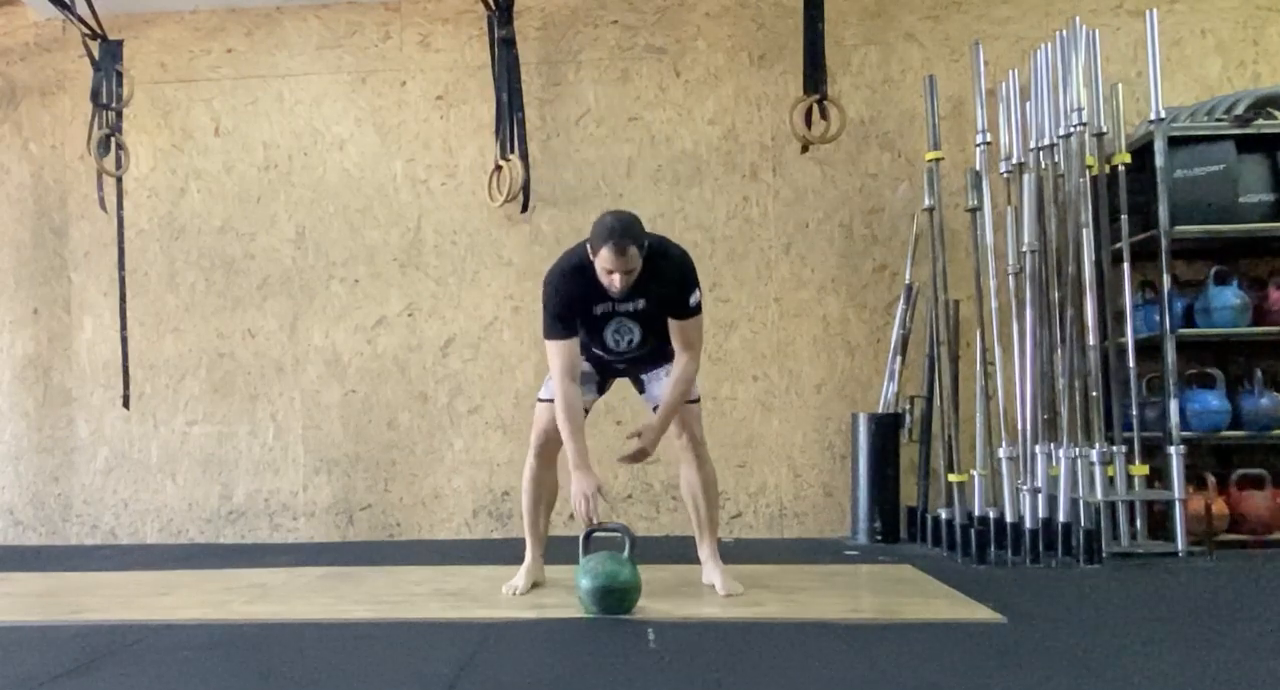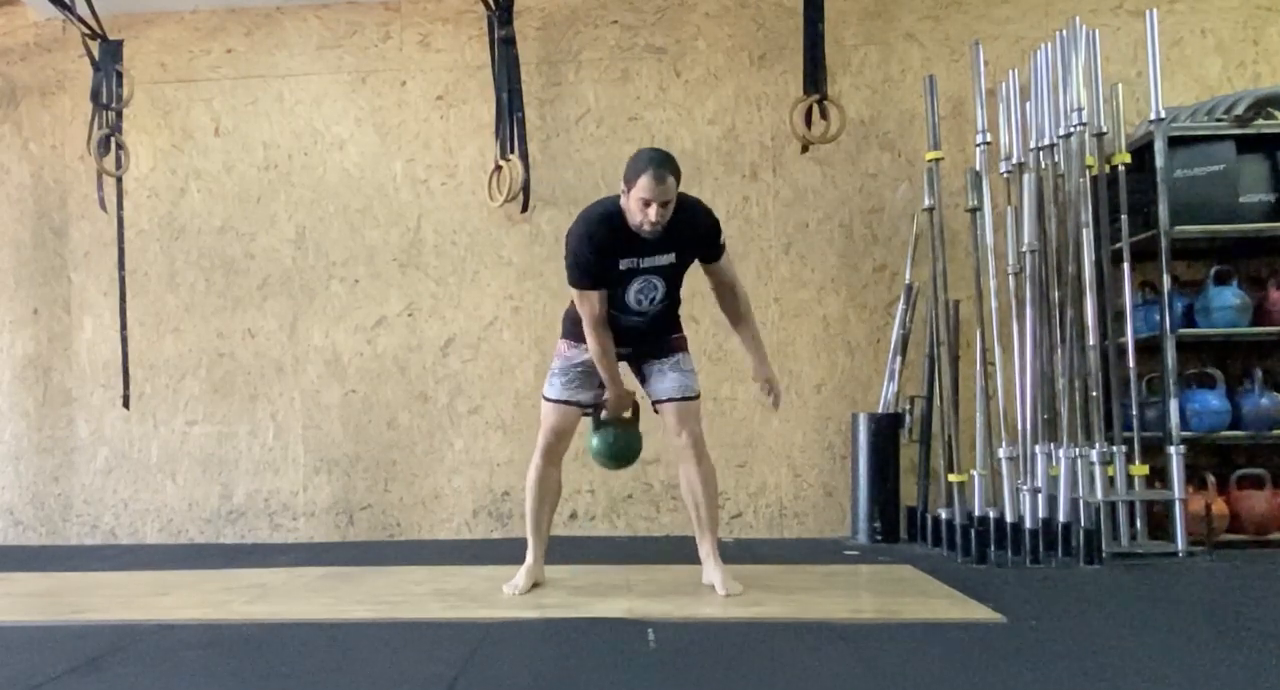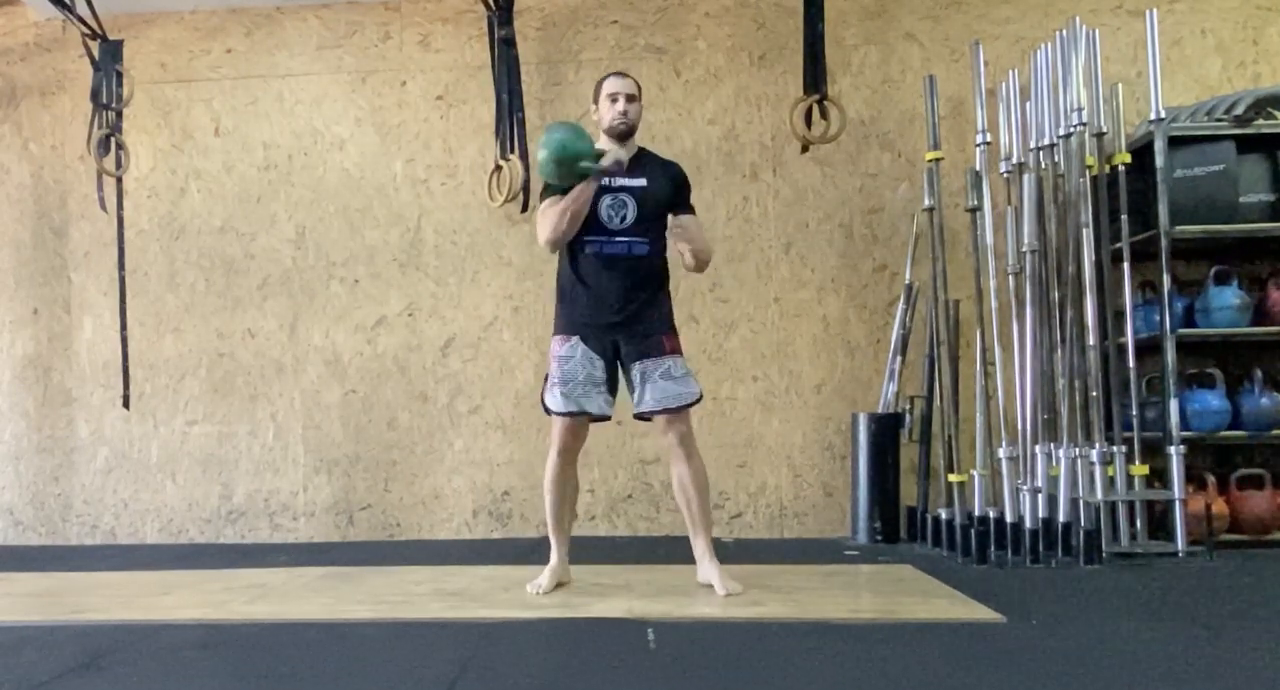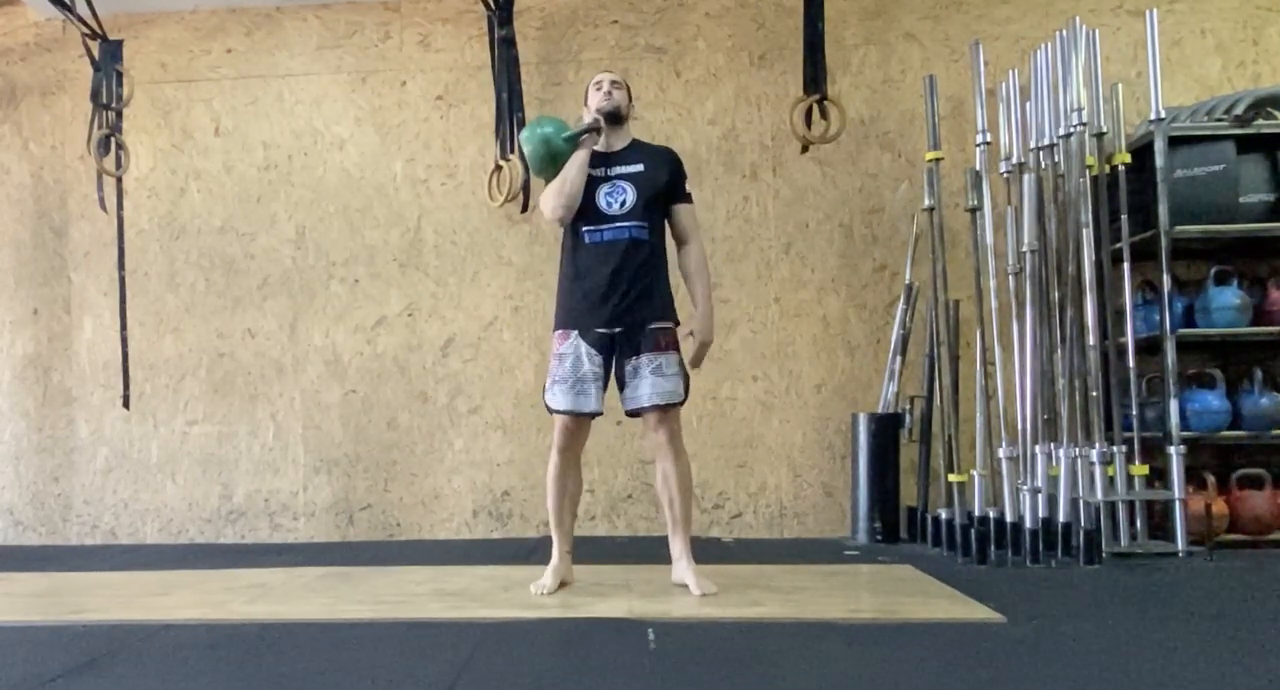
dt=1s
person 1, frame 1
left shoulder: (674, 264)
right shoulder: (563, 278)
left elbow: (688, 355)
right elbow: (564, 379)
left wrist: (658, 428)
right wrist: (579, 468)
left hip: (656, 354)
right hip: (587, 354)
left knee: (691, 436)
right knee: (542, 440)
left ankle: (711, 561)
right ankle: (532, 562)
person 1, frame 2
left shoulder: (696, 220)
right shoulder: (590, 230)
left elbow: (725, 284)
right elbow: (593, 321)
left wrist: (758, 355)
right wrist: (615, 389)
left hip: (660, 336)
right hip: (591, 338)
left knee: (689, 439)
right knee: (550, 440)
left ankle: (712, 562)
right ankle: (533, 562)
person 1, frame 3
left shoulder: (667, 174)
left elbow: (698, 255)
right elbow: (550, 237)
left wrist: (692, 248)
right wrist: (594, 171)
left hip: (650, 327)
right hip: (580, 327)
left knee: (679, 438)
right knee: (564, 442)
left ankle: (707, 560)
right ankle: (558, 561)
person 1, frame 4
left shoulder: (662, 161)
right shoulder: (569, 160)
left elbow: (689, 242)
right elbow: (556, 210)
left wrist: (703, 313)
right wrist: (585, 145)
left hip: (649, 321)
right hip: (581, 321)
left knee: (666, 432)
right knee: (566, 438)
left ankle: (683, 561)
right ankle: (560, 560)
